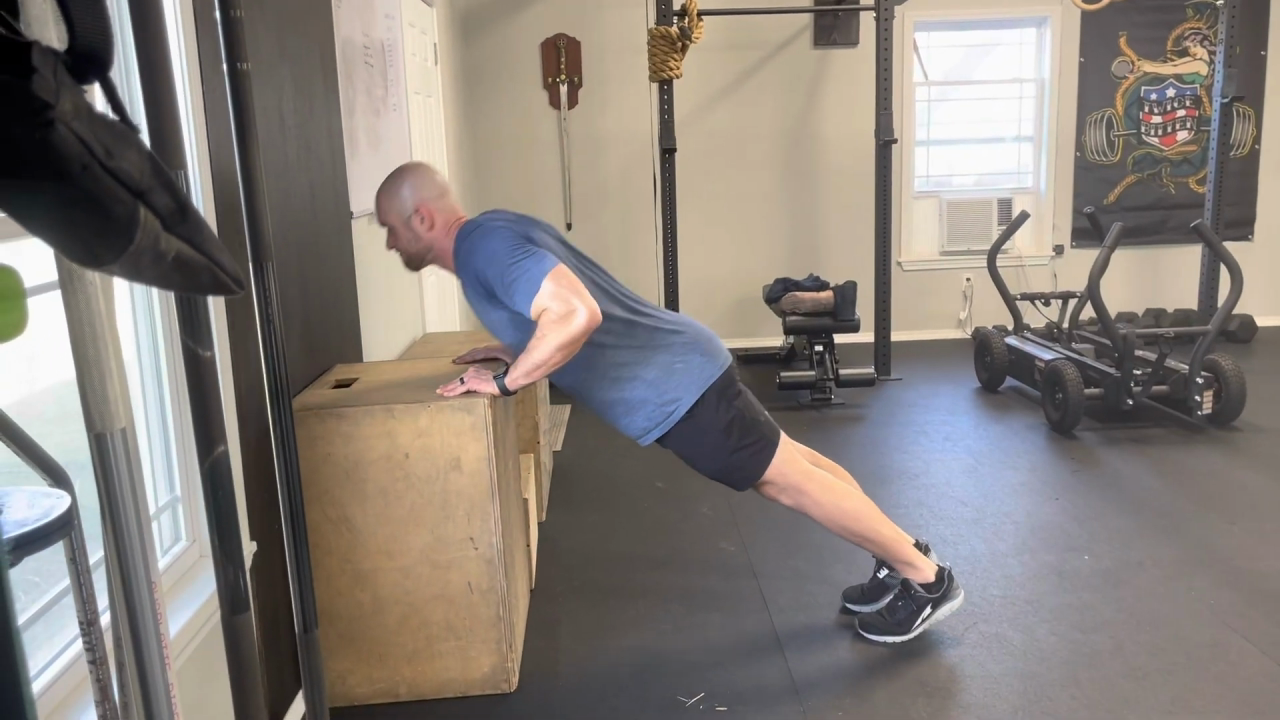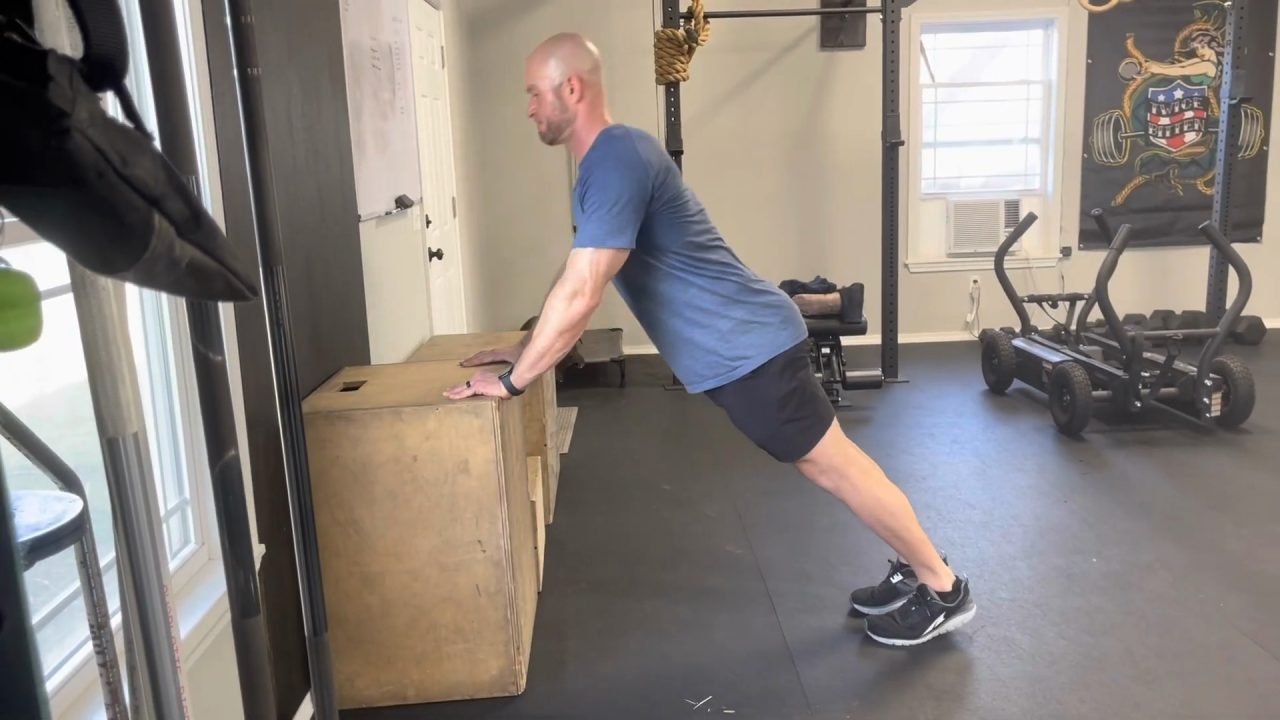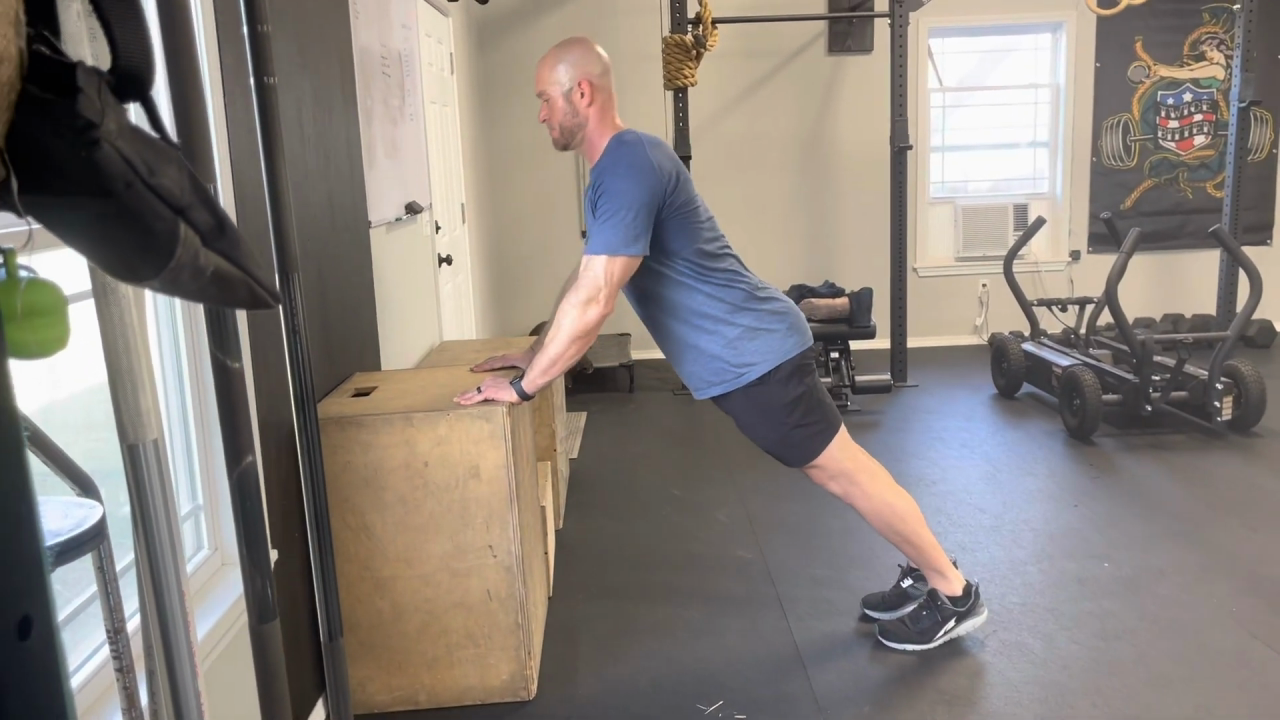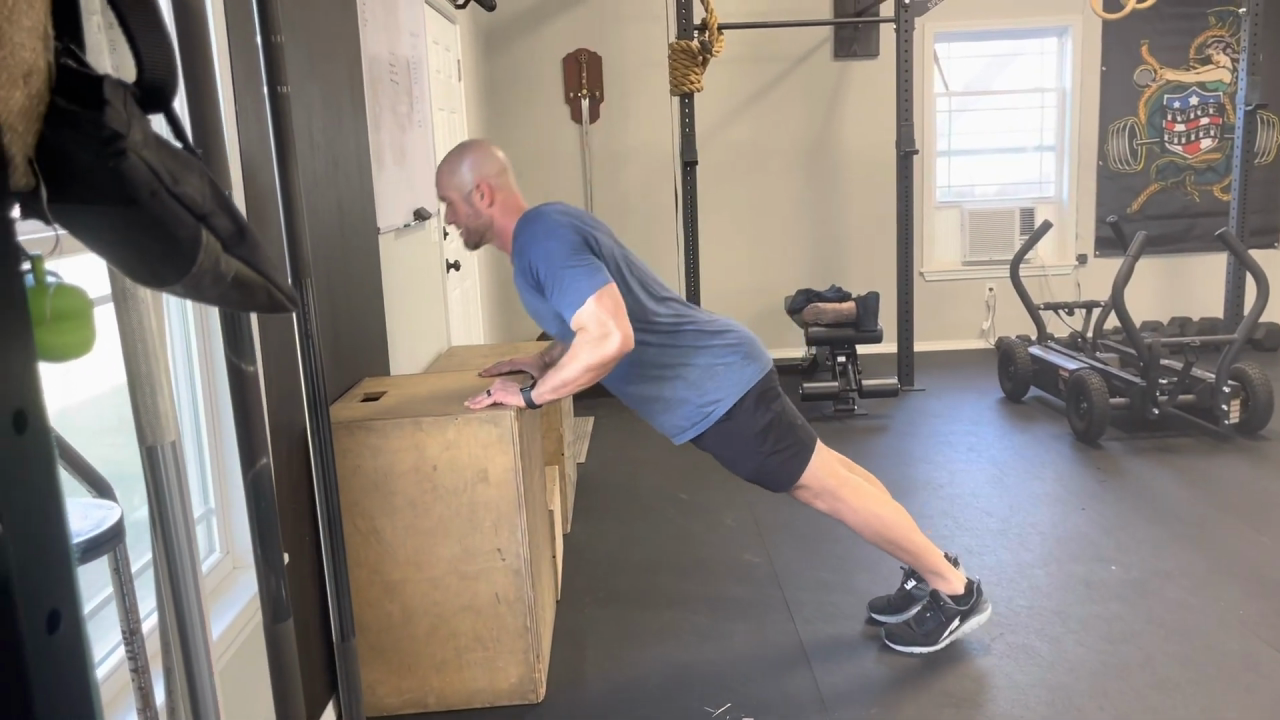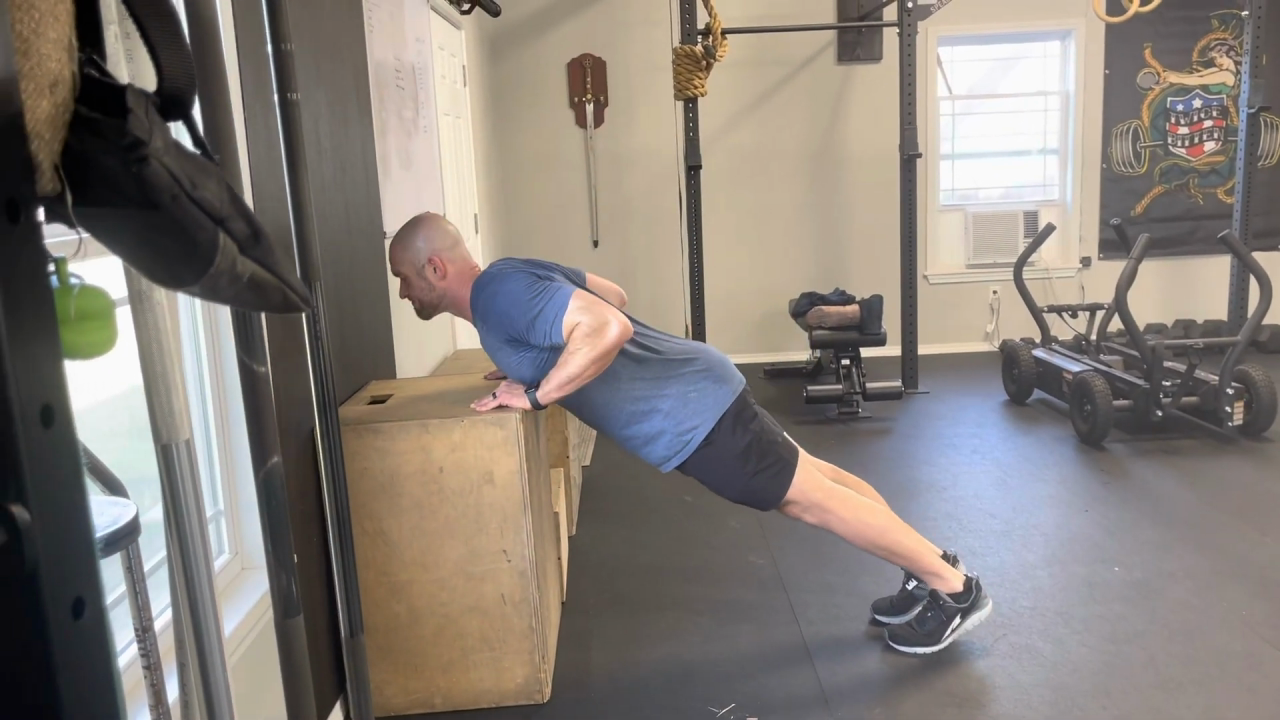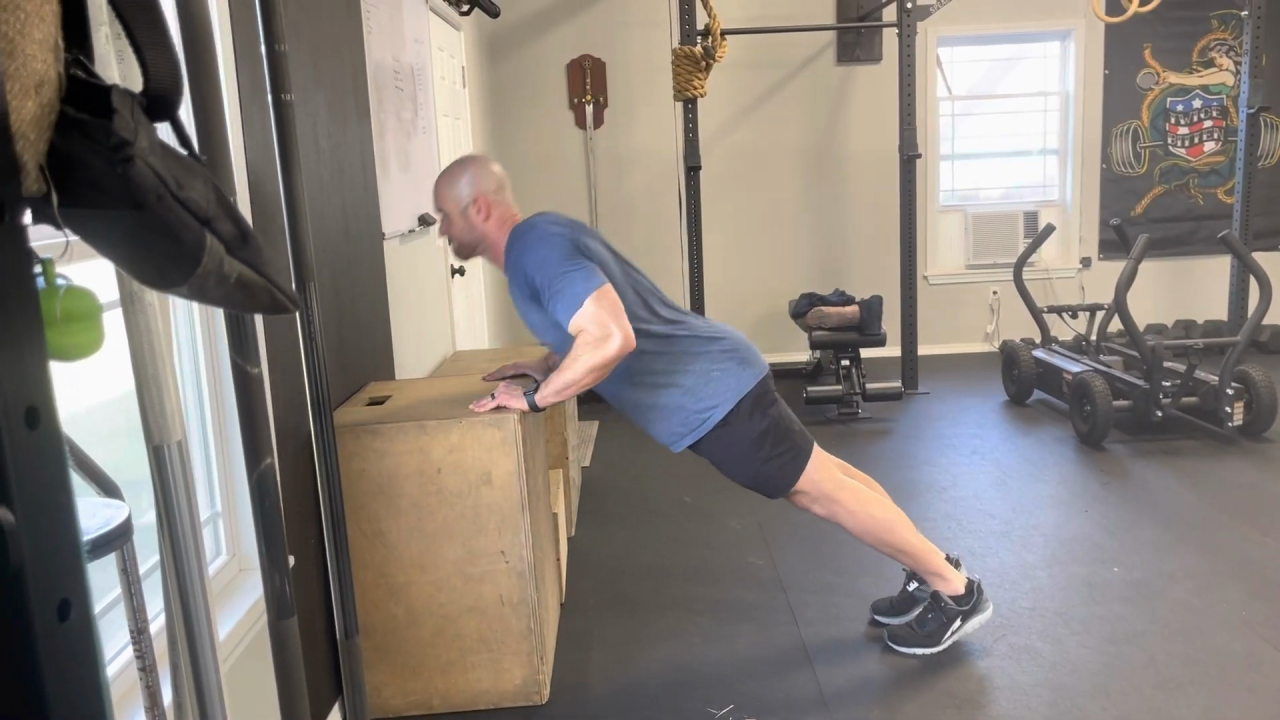
dt=0.5s
person 1, frame 1
left shoulder: (483, 247)
right shoulder: (496, 229)
left elbow: (579, 317)
left wrist: (505, 381)
right wrist: (511, 349)
left hip: (672, 388)
right hip: (678, 365)
left knee: (794, 480)
right knee: (791, 463)
left ankle: (926, 580)
right ankle: (902, 556)
person 1, frame 2
left shoulder: (614, 161)
right shoulder: (617, 150)
left elbow: (580, 297)
right elbow: (582, 279)
left wrist: (512, 381)
right wrist: (525, 348)
left hip: (743, 348)
right hip: (746, 337)
left knee: (835, 465)
right knee: (831, 460)
left ankle: (942, 589)
right ankle: (918, 569)
person 1, frame 3
left shoulder: (627, 168)
right shoulder: (624, 158)
left elbow: (592, 304)
right elbow: (592, 279)
left wrist: (522, 387)
right wrist: (536, 353)
left hip: (749, 354)
right hip: (749, 345)
left knee: (842, 470)
right knee: (838, 464)
left ankle: (954, 593)
right ankle: (926, 573)
person 1, frame 4
left shoulder: (542, 240)
right shoulder: (547, 224)
left elbow: (610, 341)
left wrist: (530, 396)
right wrist: (541, 362)
left hip: (713, 389)
right hip: (719, 370)
left knee: (825, 484)
right knee: (824, 472)
left ankle: (954, 591)
right ankle: (927, 571)
person 1, frame 5
left shoulder: (500, 298)
right shoulder: (510, 276)
left elbow: (610, 327)
right elbow: (613, 293)
left wrist: (536, 394)
right wrist: (535, 366)
left hip: (692, 415)
right hip: (699, 391)
left knee: (815, 498)
right knee: (812, 480)
left ankle: (955, 588)
right ankle: (931, 568)
person 1, frame 6
left shoulder: (535, 249)
right shoulder: (542, 233)
left elbow: (612, 340)
left wrist: (534, 397)
right wrist: (542, 366)
left hip: (711, 396)
right hip: (717, 375)
left knee: (824, 490)
right knee: (823, 476)
left ankle: (954, 590)
right ankle: (933, 573)
